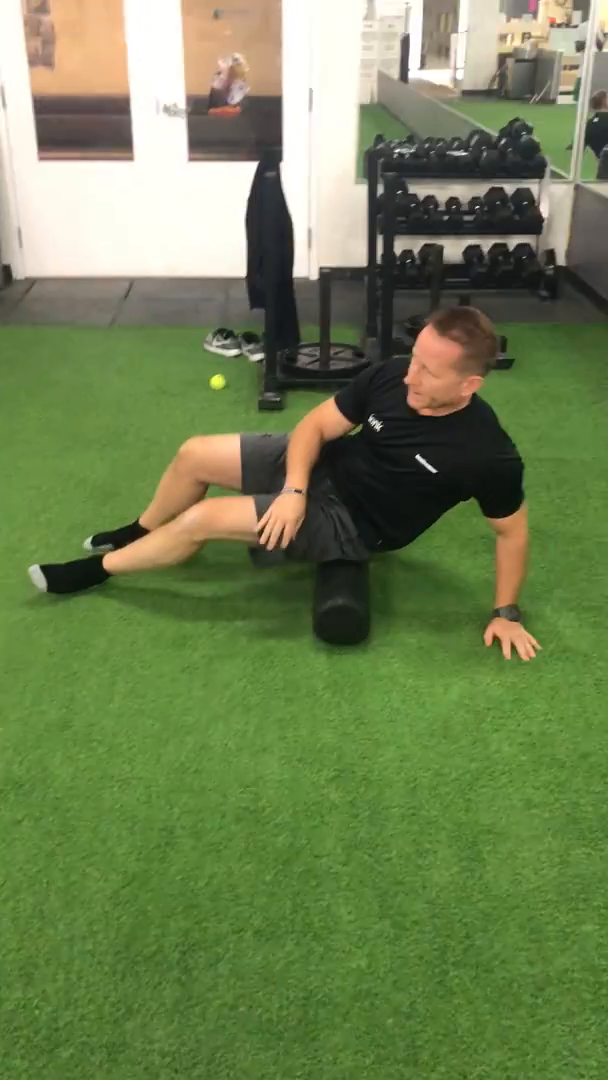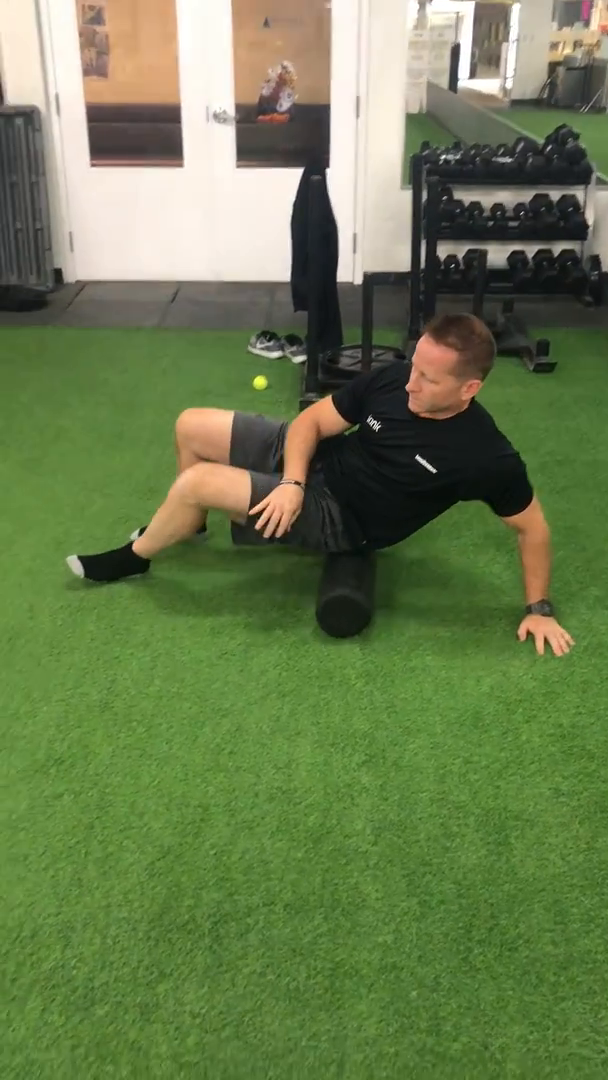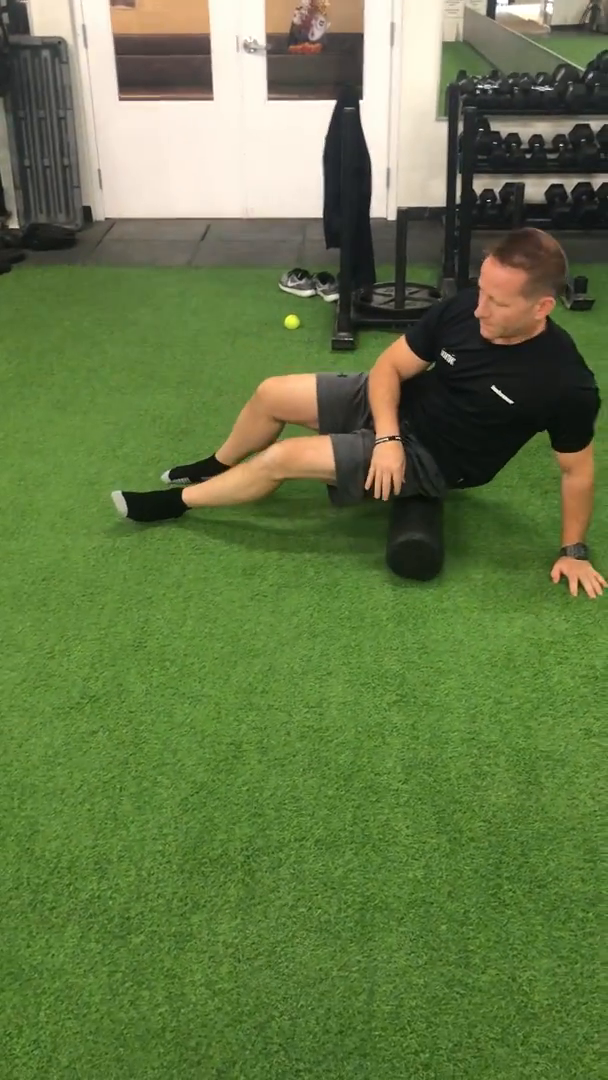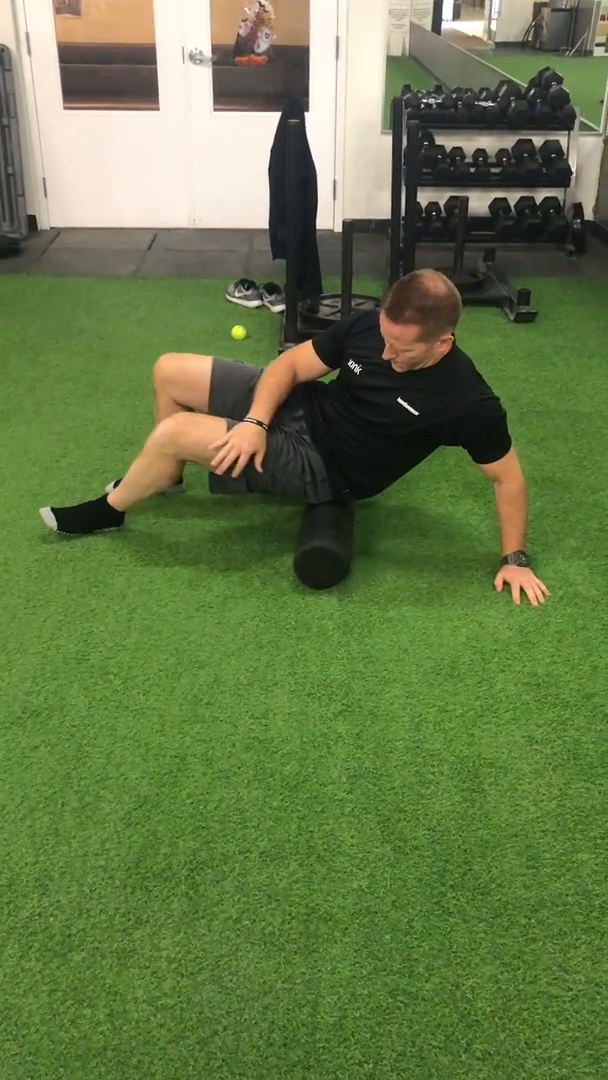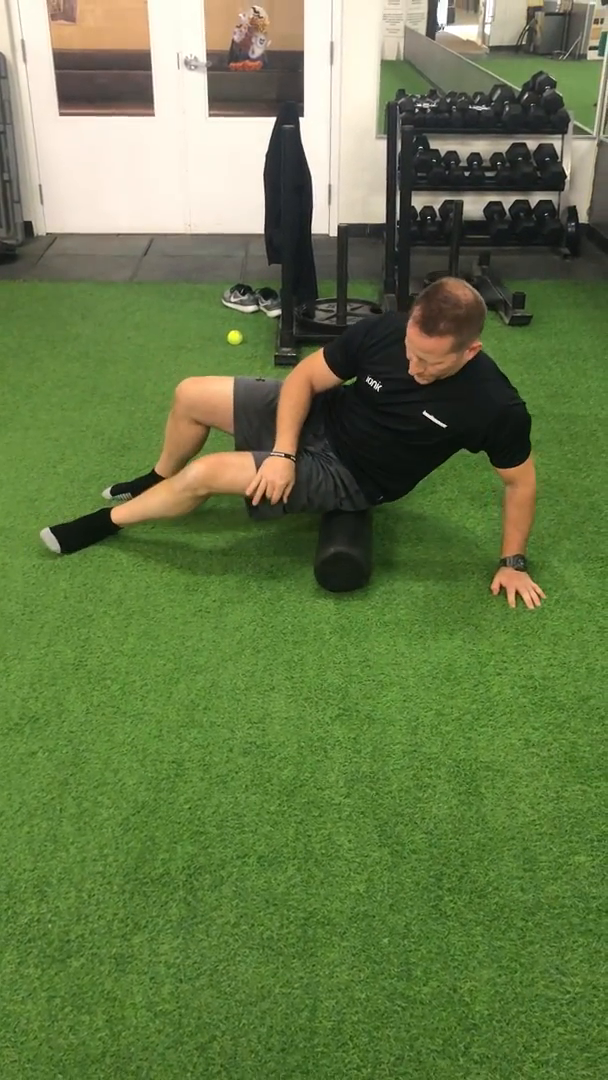
dt=1s
person 1, frame 1
left shoulder: (487, 455)
right shoulder: (391, 377)
left elbow: (512, 531)
right elbow: (316, 425)
left wrist: (505, 614)
right wrist: (295, 489)
left hip: (349, 523)
right hip: (321, 467)
left knee: (203, 519)
right knee: (194, 455)
left ankle: (99, 569)
right ankle: (140, 532)
person 1, frame 2
left shoulder: (485, 457)
right shoulder: (393, 379)
left elbow: (532, 527)
right elbow: (312, 421)
left wrist: (538, 609)
right wrist: (292, 483)
left hip: (338, 514)
right hip: (318, 460)
left knee: (196, 483)
right knee: (191, 425)
left ankle: (133, 559)
right ankle: (188, 525)
person 1, frame 3
left shoulder: (566, 385)
right shoulder: (463, 310)
right elbow: (390, 366)
right wrist: (388, 439)
left hip: (432, 461)
right hip: (397, 405)
left knee: (283, 458)
right knee: (271, 394)
left ankle: (178, 501)
right ankle: (218, 466)
person 1, frame 4
left shoulder: (467, 402)
right shoulder: (371, 325)
left elbow: (506, 476)
right elbow: (291, 364)
left wrist: (514, 558)
right wrist: (255, 422)
left hip: (320, 464)
right hip: (302, 406)
left knee: (171, 434)
right knee: (169, 371)
left ankle: (107, 511)
right ankle: (163, 475)
person 1, frame 5
left shoulder: (494, 407)
right shoulder: (383, 332)
left elbow: (519, 481)
right elbow: (304, 377)
left wrist: (513, 562)
right wrist: (284, 453)
left hip: (349, 477)
right hip: (320, 418)
left knee: (204, 475)
right knee: (190, 395)
left ankle: (107, 522)
right ankle: (158, 480)
